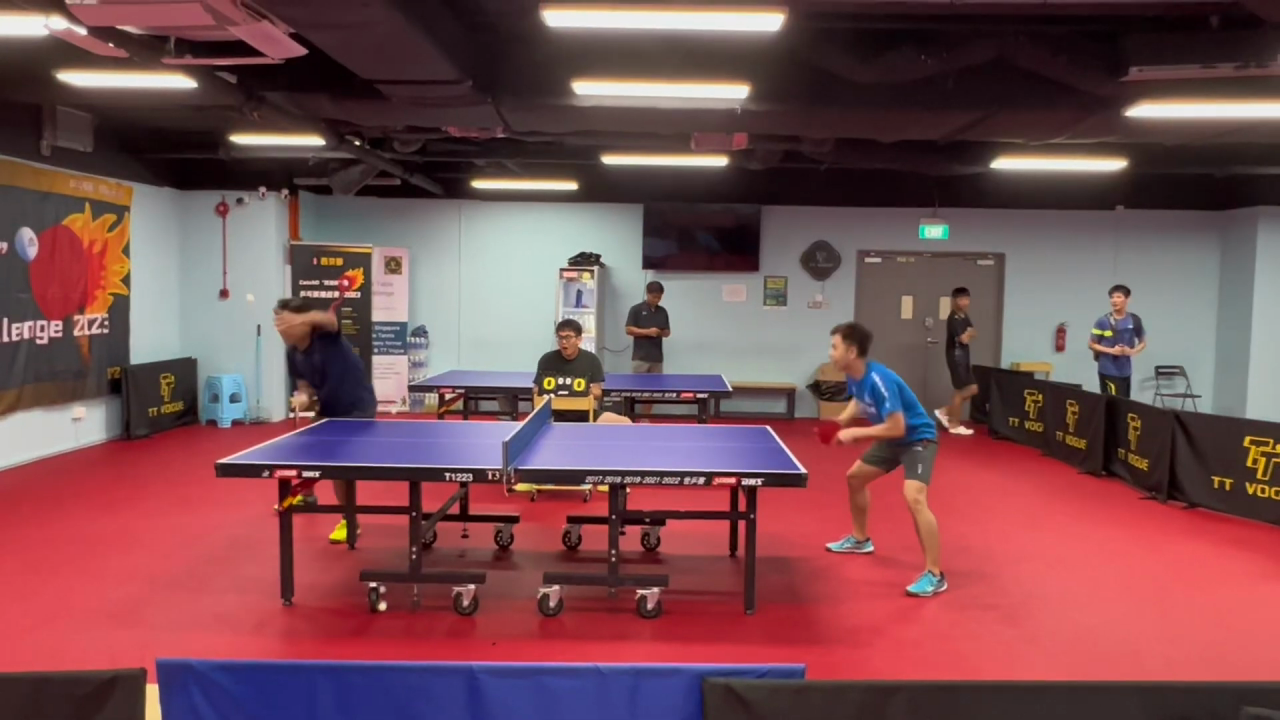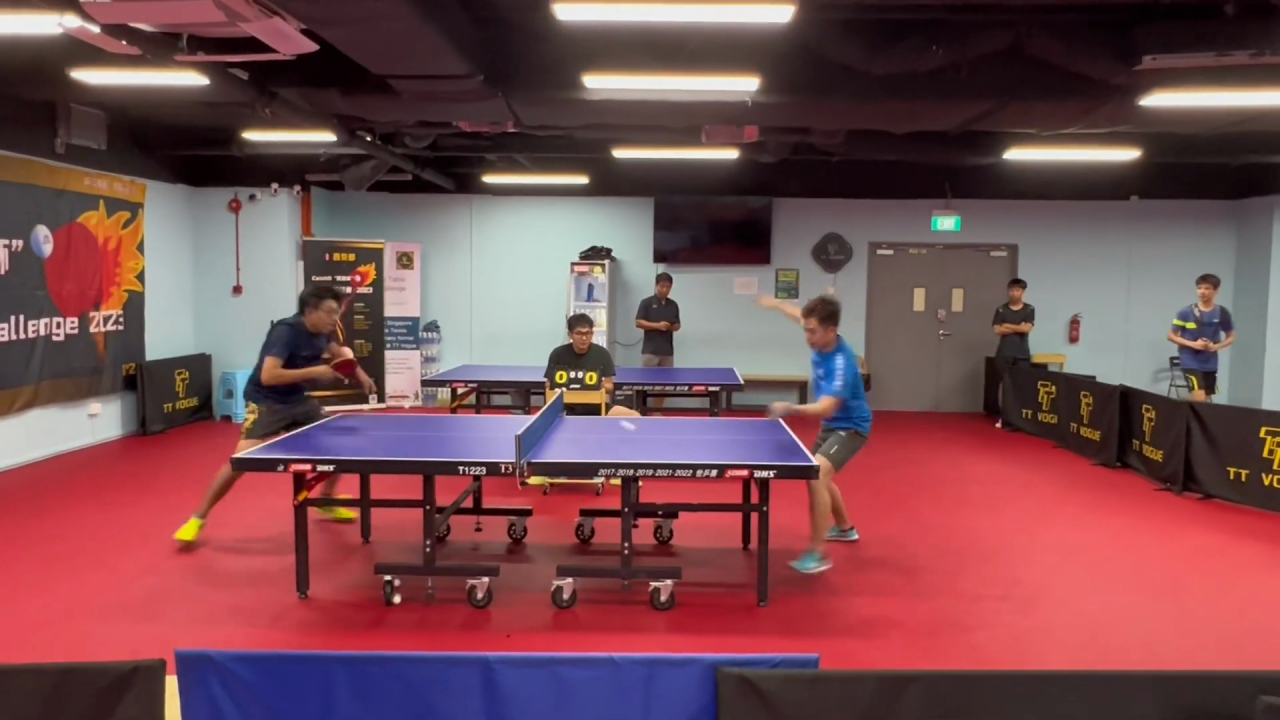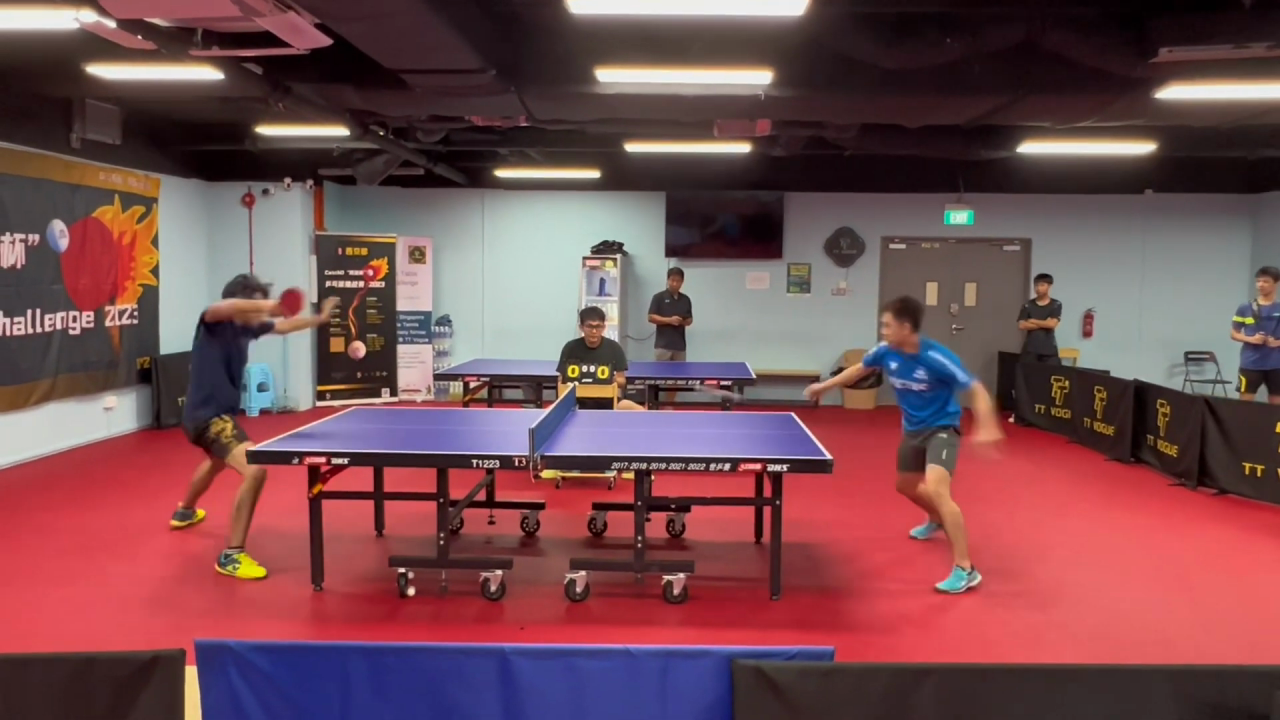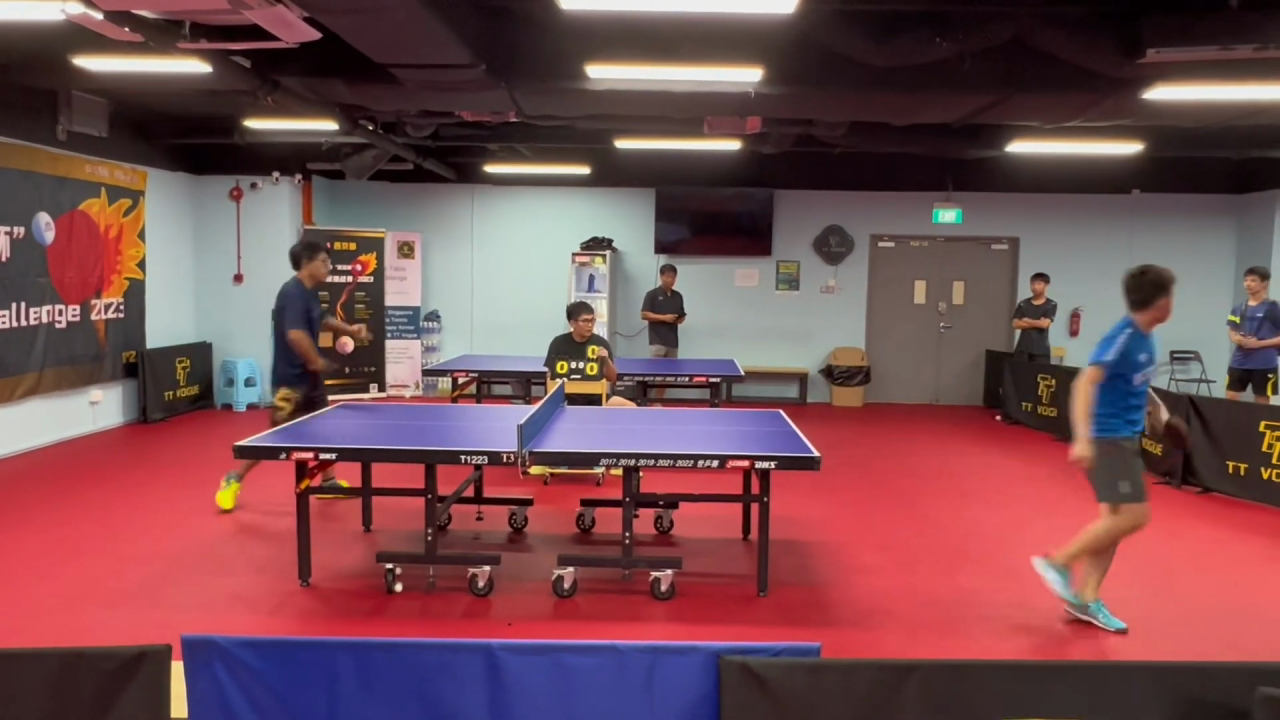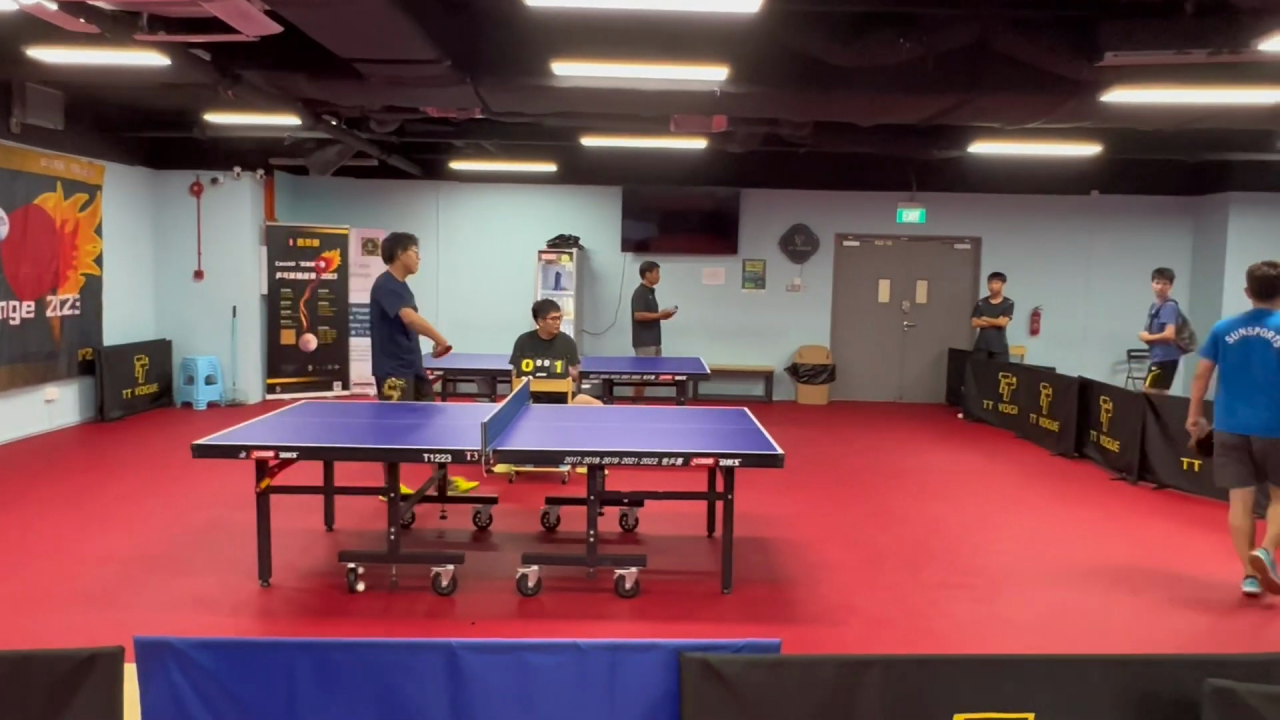
dt=1s
person 1, frame 1
left shoulder: (881, 381)
right shoulder: (853, 375)
left elbow: (896, 428)
right elbow: (859, 402)
left wrist: (855, 433)
right wrist: (843, 419)
left hip: (918, 438)
right hip: (893, 438)
left knee: (914, 497)
right knee: (855, 477)
left ankle: (934, 575)
right ankle: (860, 539)
person 1, frame 2
left shoulder: (842, 362)
right shoulder: (823, 341)
left elbow: (826, 409)
right elbow: (803, 315)
left wrist: (791, 409)
right wrist: (776, 305)
left hip: (850, 429)
right hip: (832, 426)
left knee: (817, 476)
right knee: (825, 477)
left ankle: (817, 554)
right ankle: (844, 528)
person 1, frame 3
left shoulder: (938, 358)
right shoulder: (886, 351)
left elbow: (977, 391)
right elbow: (859, 369)
left wrist: (986, 426)
right wrist: (825, 384)
left hip: (942, 430)
right hip: (912, 431)
left knee: (936, 491)
right knee: (905, 485)
left ankle: (964, 568)
right ankle: (938, 519)
person 1, frame 4
left shoulder: (1142, 337)
right shoulder: (1123, 338)
right elbow: (1086, 383)
left wrist: (1157, 407)
right wrist: (1085, 437)
left hip: (1120, 436)
right hip: (1105, 437)
left knee: (1117, 516)
right knee: (1134, 515)
left ankle: (1086, 599)
right ankle: (1057, 561)
person 1, frame 5
left shoulder: (1224, 329)
left elbow: (1202, 376)
left wrist: (1194, 415)
left hip: (1229, 428)
left knee: (1240, 500)
left ankle: (1249, 574)
person 2, frame 1
left shoulder: (326, 335)
right shoulder: (293, 354)
left elbow: (326, 318)
left wrist: (301, 319)
right wrist: (302, 398)
left hip: (356, 410)
right hip: (329, 411)
left ankle: (350, 522)
right ankle: (307, 497)
person 2, frame 2
left shoulder: (322, 331)
right shoulder: (286, 331)
left elbow: (333, 350)
right elbow: (268, 376)
left wrist: (358, 373)
right wrist: (313, 372)
left hip: (298, 400)
right hip: (266, 402)
left ankle: (327, 503)
right ankle: (198, 518)
person 2, frame 3
left shoulder: (243, 325)
right shoulder: (217, 319)
left elbow: (281, 327)
right elbow: (219, 308)
left wrist: (319, 319)
right wrist: (262, 306)
left hip: (220, 412)
right hip: (211, 414)
left knee: (218, 461)
right knee: (255, 472)
left ankle: (185, 512)
right ankle: (232, 553)
person 2, frame 4
left shoulder: (309, 291)
right shoulder: (294, 292)
left elbow: (323, 321)
right elbow: (295, 335)
left wrist: (350, 329)
right wrist: (315, 361)
left hip: (307, 374)
right hip: (291, 376)
left ankle: (328, 481)
right ankle: (233, 480)
person 2, frame 5
left shoulder: (401, 284)
right shoulder: (386, 285)
right elbow: (409, 317)
left wrist: (432, 335)
right wrist: (437, 336)
left hip: (413, 367)
right hip: (393, 370)
